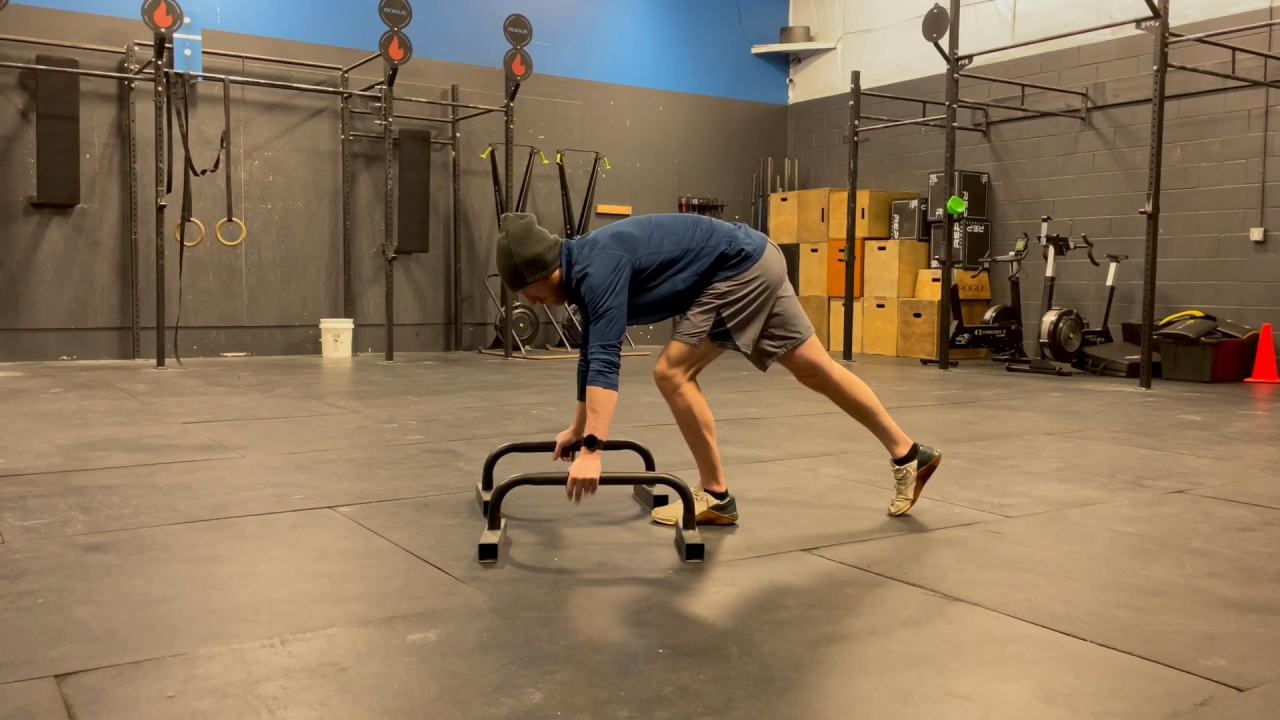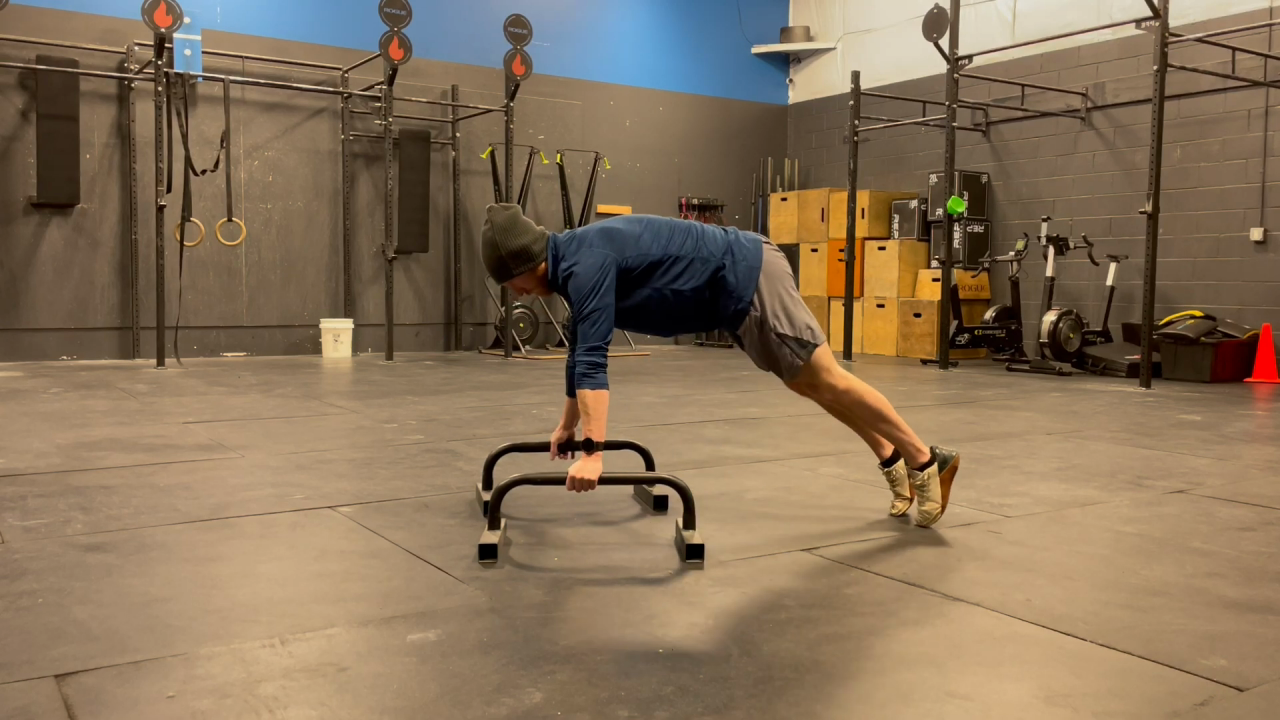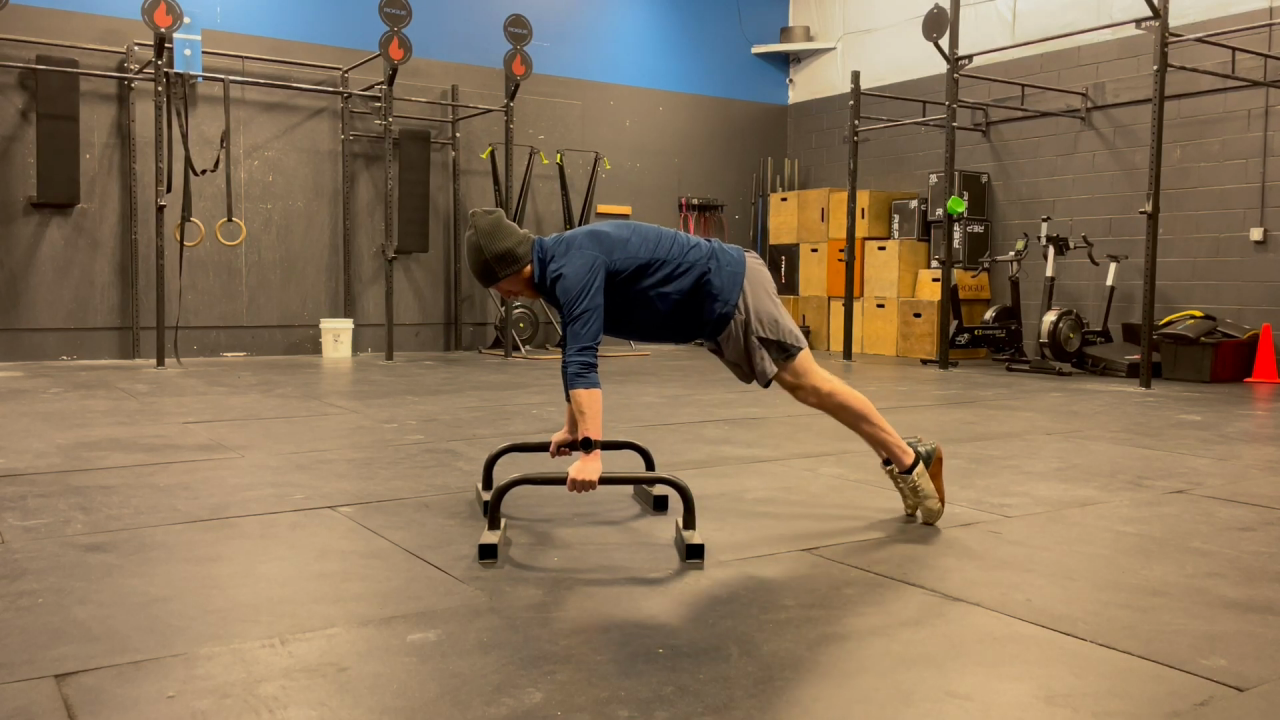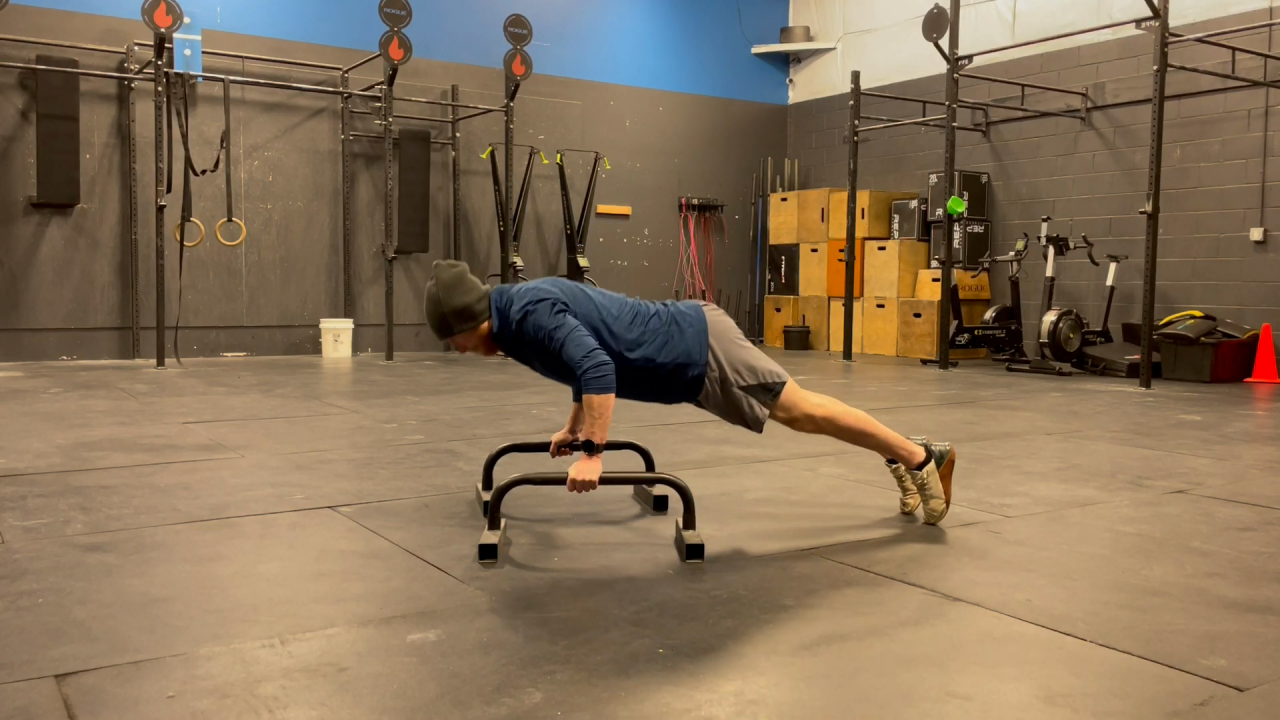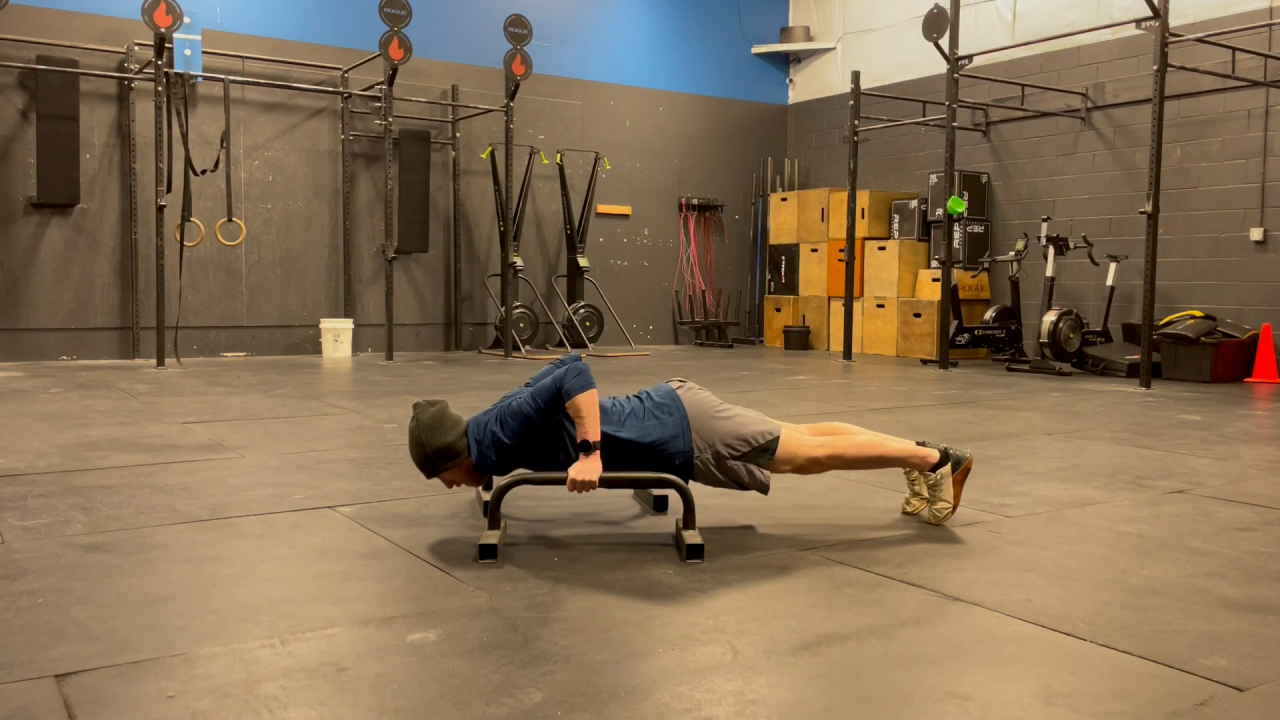
dt=1s
person 1, frame 1
left shoulder: (598, 269)
right shoulder: (586, 270)
left elbow: (606, 360)
right elbow: (592, 353)
left wrist: (592, 451)
right wrist: (577, 429)
left hip: (742, 266)
right hip: (756, 264)
left knee: (672, 373)
right knee: (817, 371)
left ankle: (716, 496)
right ankle: (909, 456)
person 1, frame 2
left shoulder: (586, 265)
right shoulder: (576, 261)
left elbow: (593, 359)
right elbow: (581, 350)
left wrist: (592, 453)
right wrist: (569, 424)
left hip: (745, 279)
right hip: (741, 280)
left knee: (826, 381)
right knee: (809, 381)
left ankle: (926, 461)
right ankle: (892, 459)
person 1, frame 3
left shoulder: (572, 268)
right shoulder: (561, 265)
left elbow: (583, 360)
right elbow: (576, 354)
left wrist: (590, 452)
right wrist: (572, 427)
left hip: (729, 289)
right hip: (720, 302)
left knee: (811, 384)
right knee: (805, 382)
left ankle: (910, 459)
right ankle: (898, 454)
person 1, frame 4
left shoulder: (529, 313)
right shoulder: (521, 310)
left elbow: (597, 370)
right elbow: (588, 360)
left wrist: (591, 454)
right wrist: (574, 429)
left hip: (699, 351)
right hip: (690, 348)
left knee: (803, 413)
right knee: (800, 411)
left ankle: (920, 457)
right ankle: (902, 459)
person 1, frame 5
left shoulder: (501, 433)
right shoulder: (503, 427)
left elbow: (572, 371)
right elbow: (562, 377)
left wrist: (588, 453)
right wrist: (566, 445)
left hip: (686, 433)
right hip: (671, 410)
left knee: (810, 455)
right knee: (801, 439)
left ankle: (936, 461)
right ankle: (918, 453)
